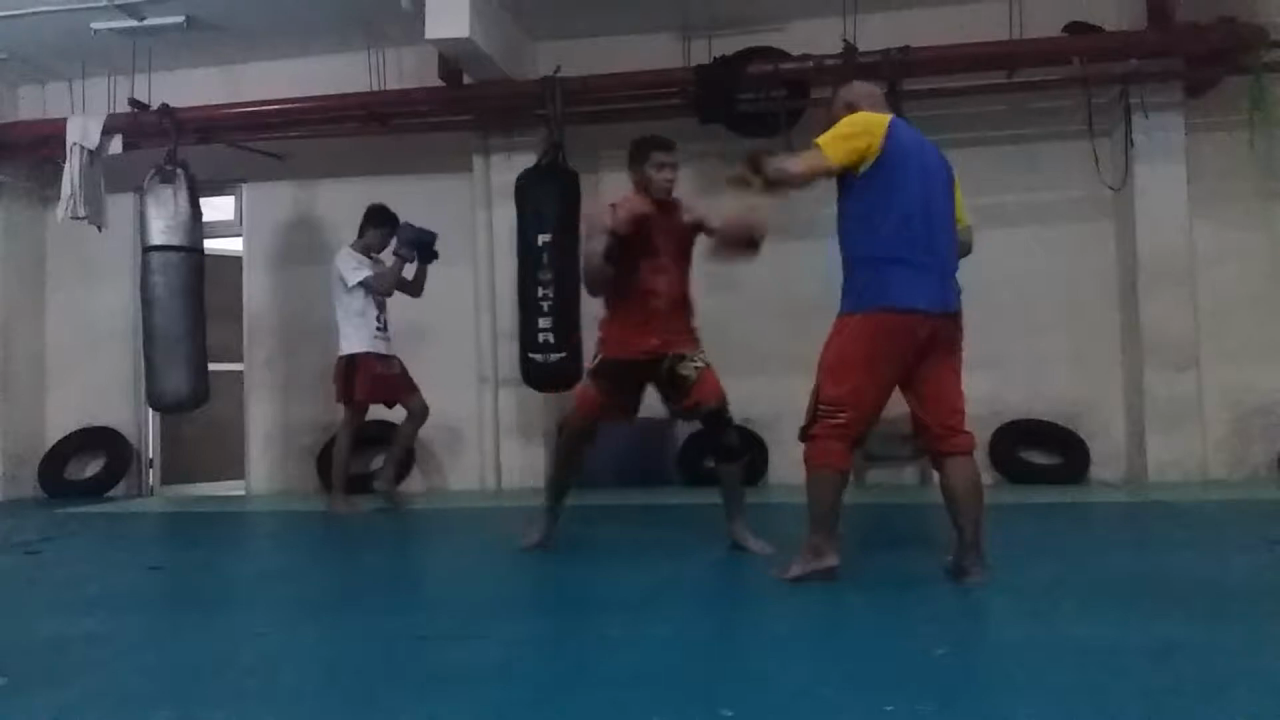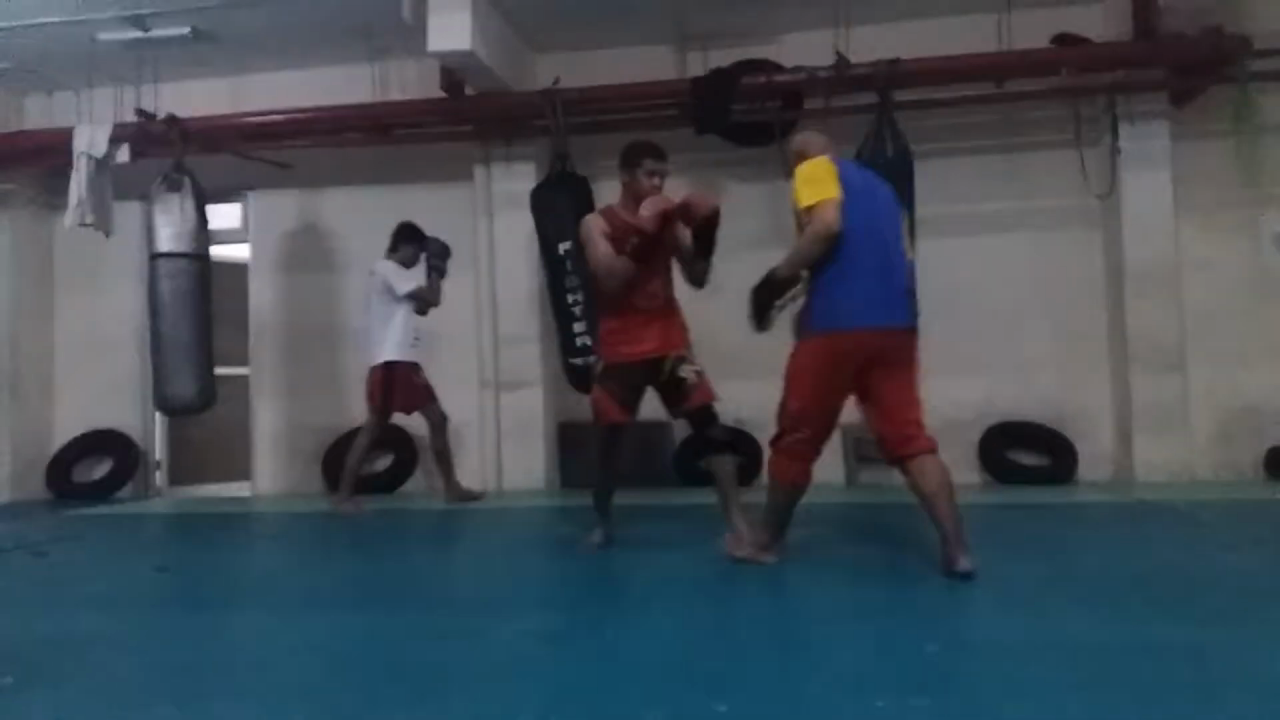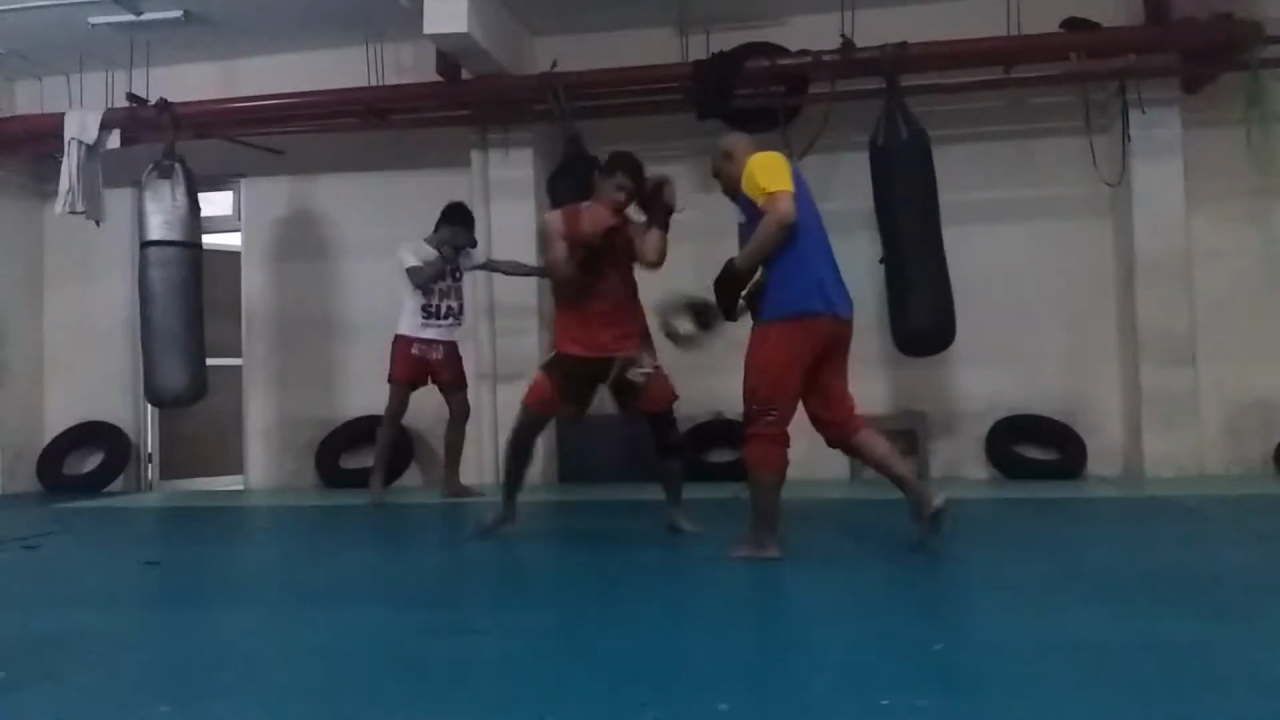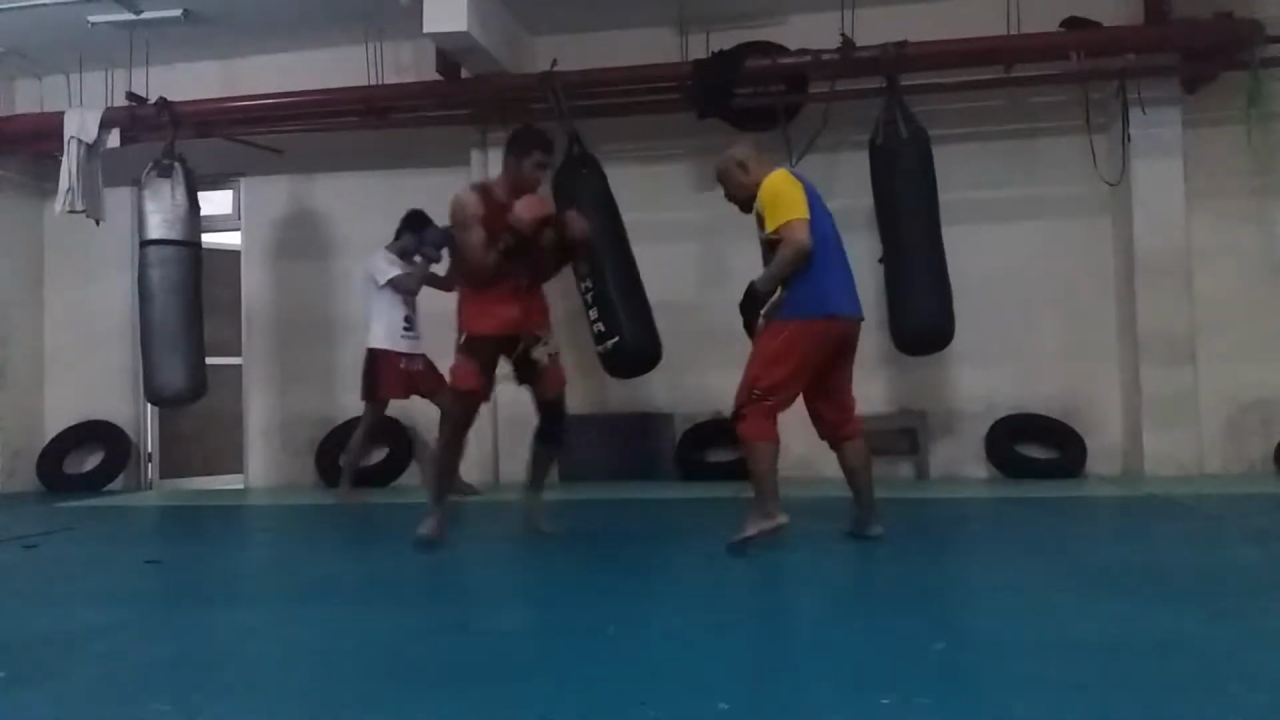
dt=0.4s
person 1, frame 1
left shoulder: (868, 128)
right shoulder: (935, 156)
left elbow: (797, 170)
right elbow: (963, 239)
left wrist: (760, 166)
left hip: (878, 306)
right hip: (941, 309)
left knee: (832, 428)
right knee: (949, 433)
left ankle: (821, 547)
right ankle: (970, 555)
person 1, frame 2
left shoulder: (813, 169)
right shoulder: (880, 189)
left elbow: (826, 224)
left wrist: (779, 277)
left hip: (834, 327)
right hip: (895, 327)
left knee: (795, 441)
right knee: (909, 440)
left ankle: (769, 542)
right ankle: (956, 550)
person 1, frame 3
left shoulder: (761, 163)
right shoulder: (780, 175)
left elbow: (782, 215)
left wrist: (736, 268)
left hip: (790, 314)
right hip: (830, 312)
left knee: (764, 428)
right knee: (842, 421)
left ankle: (763, 538)
right ankle: (921, 497)
person 1, frame 4
left shoulder: (776, 184)
right shoulder: (791, 188)
left elbow: (799, 243)
left wrist: (758, 289)
right wrist: (770, 293)
left hip: (805, 316)
right hip: (840, 315)
left knee: (753, 407)
right knee: (839, 419)
left ankle: (766, 509)
right ankle: (867, 516)
person 2, frame 1
left shoulder: (685, 215)
right shoulder: (610, 218)
left elbow: (723, 228)
right elbow: (592, 283)
right wrist: (618, 239)
left hip: (675, 343)
right hip: (621, 345)
left knee: (721, 424)
right knee: (575, 430)
left ankle: (738, 526)
right ankle: (548, 520)
person 2, frame 2
left shoulder: (670, 219)
right shoulder: (597, 225)
left elbow: (698, 278)
right elbow: (610, 281)
left wrist: (706, 235)
right wrist: (639, 239)
left hip: (669, 342)
right hip: (620, 347)
left knee: (708, 423)
right knee: (610, 436)
left ankle: (736, 526)
right ankle: (603, 522)
person 2, frame 3
left shoulder: (630, 225)
right shoulder: (558, 222)
left elbow: (653, 258)
right elbow: (564, 284)
left wrist: (661, 214)
right wrist: (586, 248)
left hip: (625, 343)
right hip: (574, 345)
left knee: (663, 419)
right knee: (527, 424)
left ankle: (675, 510)
right ankle: (506, 507)
person 2, frame 4
left shoulder: (534, 206)
right shoulder: (471, 201)
left elbow: (541, 273)
right elbow: (477, 267)
left wrist: (568, 245)
right wrist: (513, 237)
left hip: (529, 320)
right hip: (482, 323)
left knee: (553, 407)
right knee: (460, 411)
left ankle: (532, 499)
right ankle: (437, 510)
person 3, frame 1
left shoulder: (375, 264)
right shoulder: (346, 259)
left elbow: (415, 290)
right elbow: (384, 288)
left wrist: (422, 259)
right wrist: (403, 254)
left hip: (384, 354)
right hip: (358, 355)
left knee: (418, 409)
right knee: (352, 423)
left ankle: (385, 476)
right ankle: (338, 494)
person 3, frame 2
left shoulder: (388, 274)
right shoulder: (388, 272)
left elbow: (420, 308)
right elbow: (432, 302)
left wrist: (434, 275)
right wrist: (435, 268)
left hip: (406, 361)
right hip: (392, 363)
left knee: (437, 420)
right knee: (372, 429)
left ankle: (452, 487)
right ankle: (344, 494)
person 3, frame 3
left shoulder: (463, 256)
right shoulder: (411, 250)
left elbow: (503, 267)
right elbow: (420, 280)
left wrist: (545, 270)
right wrist: (448, 255)
left hip: (445, 343)
right hip: (412, 340)
left knee: (460, 410)
right knee: (395, 410)
left ankle: (451, 480)
right ankle: (378, 477)
person 3, frame 4
left shoulder: (409, 264)
right shoulder: (379, 260)
left elbow: (446, 284)
right elbow: (410, 286)
right wrist: (427, 258)
left hip: (412, 352)
right hip: (385, 351)
right knee: (371, 418)
right ankle: (345, 485)
